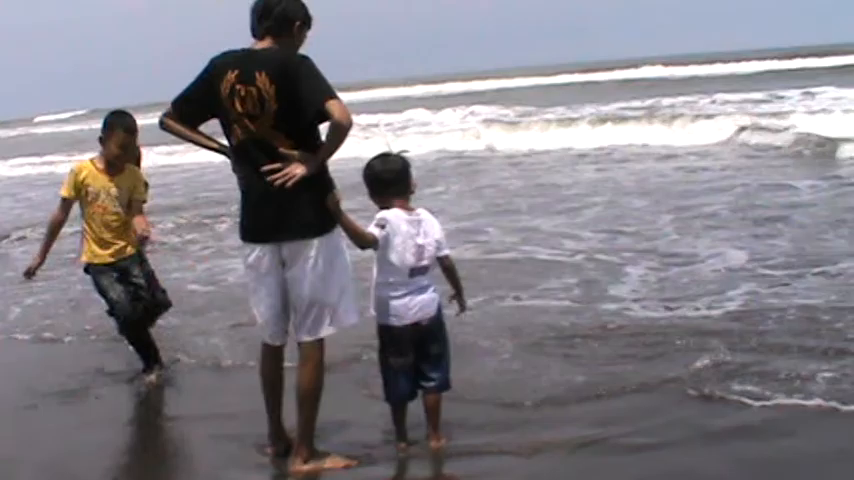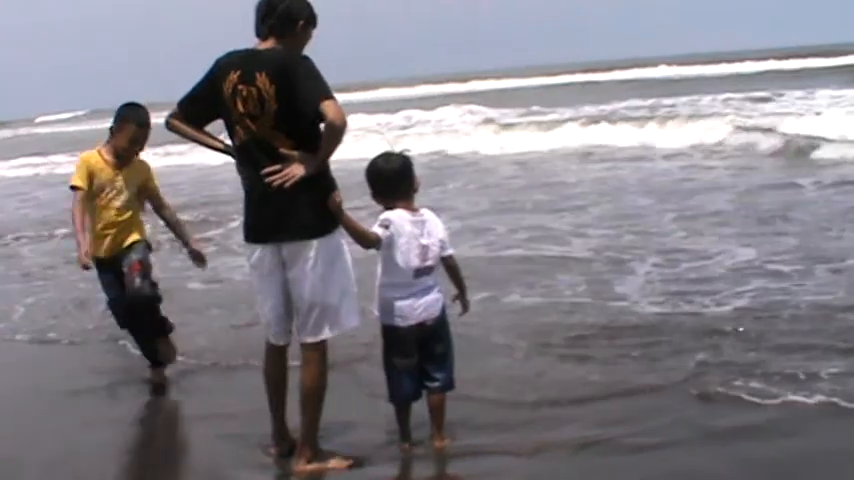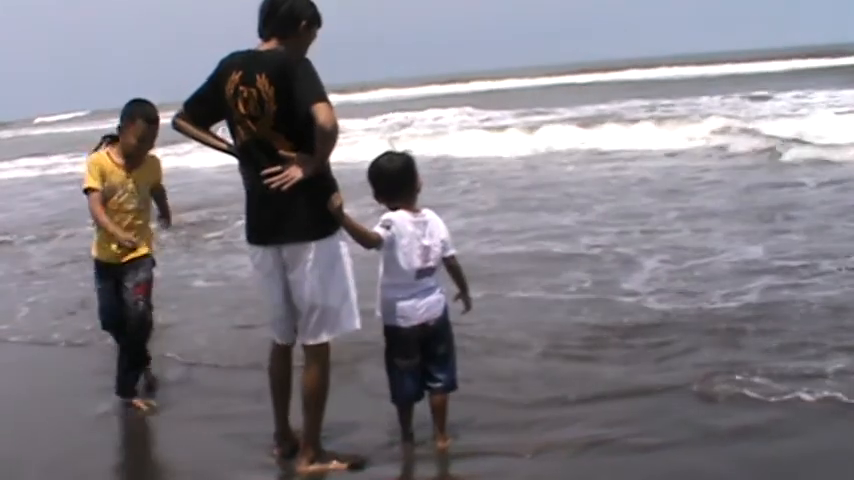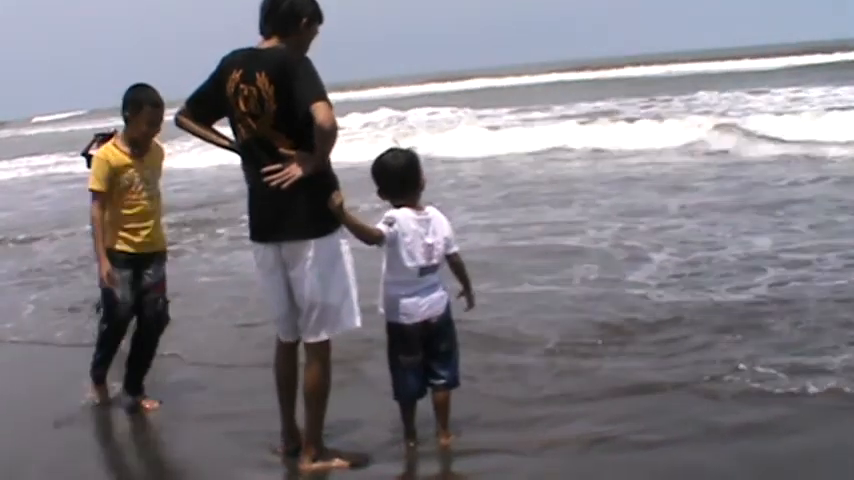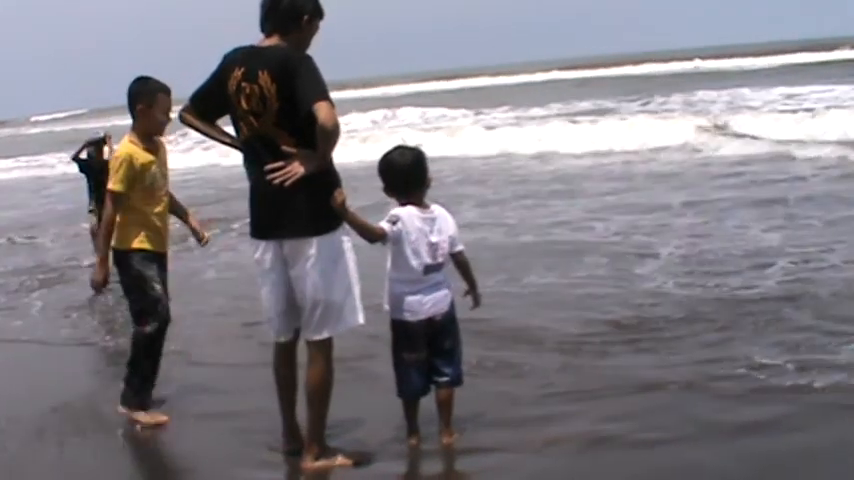
dt=0.2s
person 1, frame 1
left shoulder: (221, 68)
right shoulder: (293, 66)
left elbow: (171, 119)
right elbow: (341, 119)
left wrist: (227, 150)
right wrist: (315, 163)
left hip: (258, 221)
right hip: (307, 217)
left knee: (272, 337)
right knee: (312, 339)
left ankle: (276, 437)
right ankle: (305, 452)
person 1, frame 2
left shoulder: (226, 68)
right shoulder: (294, 66)
left elbow: (177, 120)
right elbow: (335, 120)
left wrist: (234, 150)
right wrist: (316, 163)
left hip: (260, 220)
right hip: (308, 217)
left knee: (276, 337)
right knee: (315, 341)
left ankle: (279, 437)
right ankle: (308, 453)
person 1, frame 3
left shoulder: (230, 69)
right shoulder: (293, 67)
left elbow: (183, 120)
right elbow: (327, 123)
left wrist: (238, 151)
right wrist: (315, 165)
left hip: (262, 222)
right hip: (308, 218)
left knee: (283, 337)
right knee: (317, 341)
left ankle: (283, 437)
right ankle: (310, 453)
person 1, frame 4
left shoulder: (232, 66)
right shoulder: (293, 65)
left elbow: (186, 117)
right elbow: (325, 122)
left wrist: (241, 148)
right wrist: (315, 163)
left hip: (264, 220)
right hip: (309, 217)
left knee: (287, 335)
right knee: (317, 340)
left ankle: (289, 435)
right ankle: (313, 451)
person 1, frame 5
left shoulder: (234, 64)
right shoulder: (295, 63)
left elbow: (189, 114)
right elbow: (328, 122)
left wrist: (243, 145)
right wrist: (317, 162)
left hip: (266, 217)
right hip: (310, 215)
left knee: (285, 335)
right knee: (319, 338)
left ankle: (290, 434)
right ankle: (315, 450)
person 2, frame 1
left shoulder: (133, 175)
right shoulder: (80, 171)
left elbow: (138, 215)
right elbow: (60, 215)
left wrist: (143, 227)
right wrist: (41, 256)
left hip: (129, 252)
right hip: (98, 258)
left knee: (158, 302)
right knee: (125, 312)
left ankle: (139, 327)
right ankle: (151, 362)
person 2, frame 2
left shoulder: (141, 169)
right shoulder: (88, 162)
left elbow: (162, 208)
right elbow: (79, 206)
left wrist: (189, 244)
right wrist: (82, 243)
left hip: (132, 242)
right hip: (102, 251)
left knee: (141, 293)
right knee: (125, 313)
left ankle: (162, 334)
right ankle: (156, 361)
person 2, frame 3
left shoulder: (153, 164)
right shoulder: (98, 162)
right elbow: (95, 207)
left wrist: (166, 214)
right wrist: (117, 234)
left hip: (140, 255)
right hip: (107, 256)
left knee: (137, 319)
right knee: (113, 320)
left ankle: (128, 385)
right ankle: (139, 365)
person 2, frame 4
left shoulder: (156, 152)
right shoulder: (106, 157)
right elbow: (97, 209)
right wrist: (101, 259)
left hip: (152, 249)
right hip: (118, 248)
left knee: (155, 319)
right knee: (118, 313)
left ankle: (135, 388)
right ankle: (99, 371)
person 2, frame 5
left shoulder: (158, 147)
right shoulder: (126, 154)
right elbow: (111, 210)
left wrist: (190, 220)
right wrist: (101, 264)
left hip: (156, 247)
right hip: (133, 249)
left knee: (153, 319)
right knee: (152, 319)
left ankle: (139, 390)
right ankle: (134, 401)
person 3, frame 1
left shoulder: (386, 220)
right shoulder: (428, 219)
left elbow: (364, 240)
right elbow: (446, 263)
left wrist: (339, 213)
right wrist: (459, 292)
left hip: (394, 316)
right hip: (427, 310)
left knee: (398, 383)
right knee: (432, 378)
left ankle: (401, 437)
right ankle: (434, 434)
person 3, frame 2
left shoulder: (390, 221)
right shoulder: (432, 219)
left elbow: (368, 240)
right elbow: (450, 262)
left wrist: (341, 214)
right wrist: (462, 292)
left hip: (398, 317)
right hip: (431, 311)
left knee: (402, 384)
right knee: (436, 378)
left ankle: (405, 436)
right ankle: (438, 435)
person 3, frame 3
left shoulder: (392, 222)
right shoulder: (434, 219)
left elbow: (370, 240)
right elbow: (452, 263)
left wrist: (341, 216)
right wrist: (464, 291)
left hip: (400, 317)
right hip: (433, 311)
left knee: (405, 383)
right knee: (438, 378)
left ankle: (407, 437)
right ankle: (441, 435)
person 3, frame 4
left shoulder: (395, 220)
right shoulder: (437, 217)
left elbow: (372, 236)
right elbow: (455, 259)
left wrist: (343, 214)
right wrist: (467, 288)
left hip: (403, 315)
right hip: (436, 308)
left knee: (408, 381)
right knee: (442, 376)
left ankle: (410, 434)
right ankle: (443, 432)
person 3, frame 5
left shoulder: (400, 218)
right shoulder: (443, 215)
left elbow: (374, 234)
right elbow: (460, 258)
left wrist: (345, 212)
right wrist: (473, 287)
left hip: (407, 312)
right hip: (441, 306)
left knee: (411, 379)
right knee: (445, 374)
left ankle: (413, 432)
right ankle: (446, 430)
